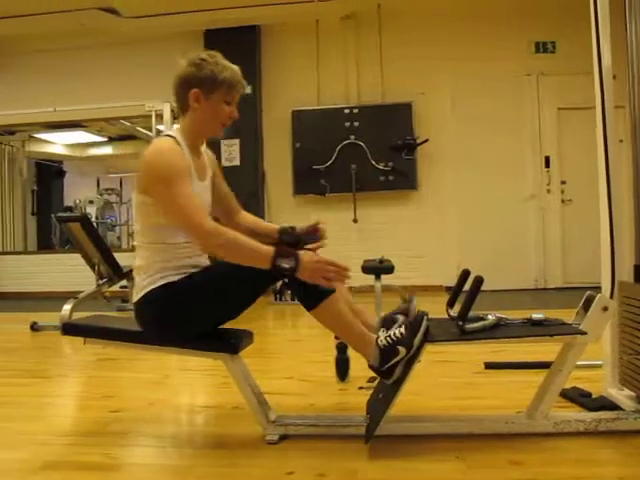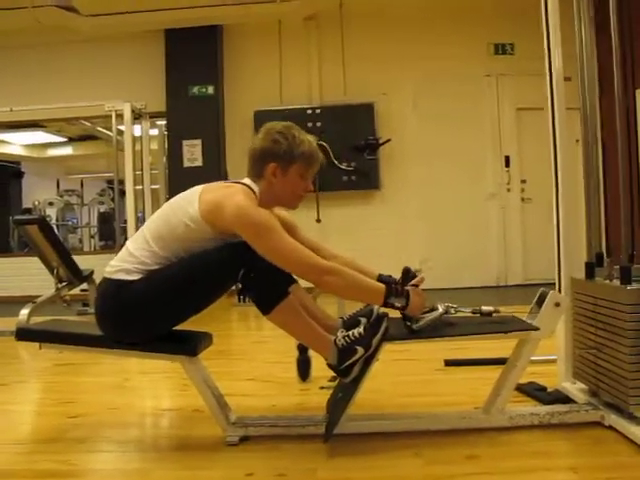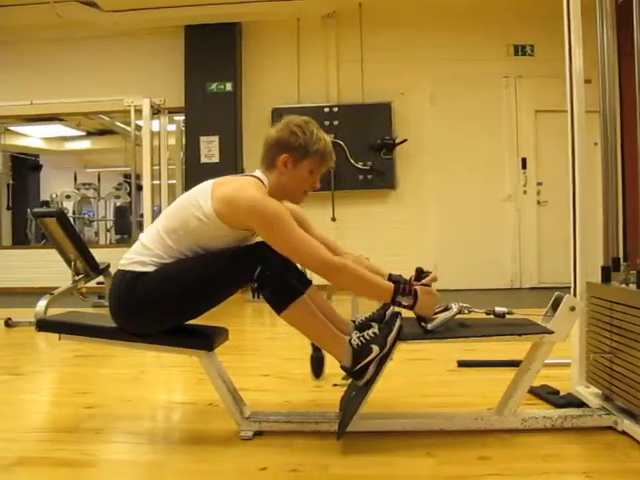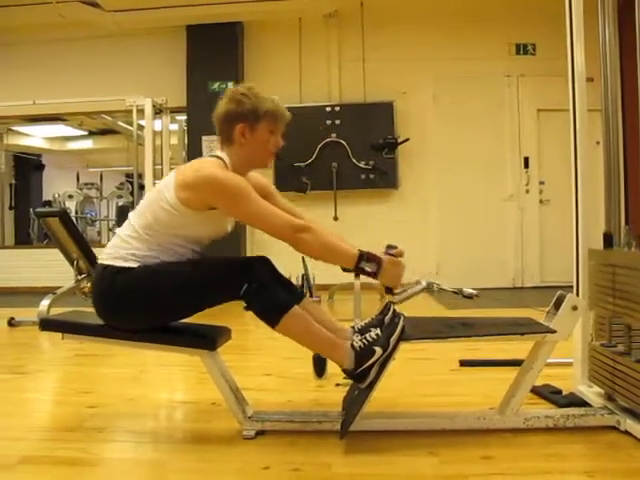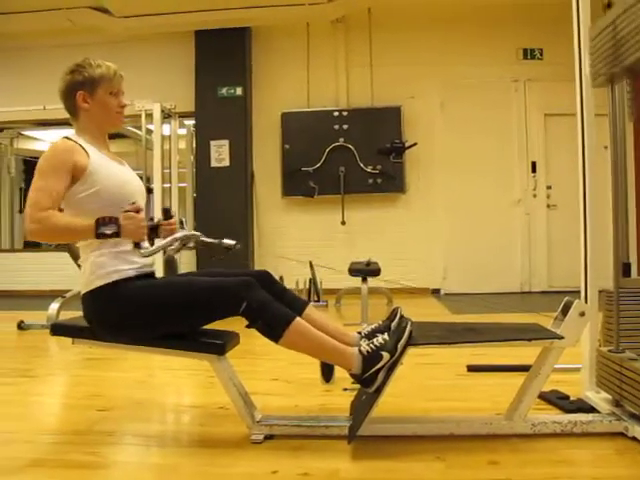
dt=1s
person 1, frame 1
left shoulder: (204, 157)
right shoulder: (165, 155)
left elbow: (235, 217)
right elbow: (207, 234)
left wrist: (288, 236)
right wrist: (288, 260)
left hip: (190, 289)
right hip: (163, 303)
left knee: (299, 252)
right knee: (293, 264)
left ankle: (373, 332)
right ankle: (376, 353)
person 1, frame 2
left shoulder: (265, 210)
right shoulder: (241, 206)
left elbow: (328, 258)
right elbow: (319, 274)
left wrist: (389, 283)
right wrist: (397, 297)
left hip: (142, 295)
right hip: (121, 303)
left knee: (262, 262)
right knee: (246, 261)
left ankle: (336, 331)
right ankle: (337, 352)
person 1, frame 3
left shoulder: (277, 204)
right shoulder: (252, 199)
left elbow: (340, 256)
right elbow: (329, 269)
left wrist: (400, 282)
right wrist: (405, 296)
left hip: (159, 285)
right hip: (135, 294)
left knee: (277, 263)
right knee: (264, 263)
left ankle: (349, 332)
right ankle: (351, 354)
person 1, frame 4
left shoulder: (249, 180)
right shoulder: (213, 177)
left elbow: (305, 224)
right elbow: (296, 233)
left wrist: (369, 259)
right wrist: (370, 265)
left hip: (144, 282)
right hip: (119, 289)
left knee: (260, 274)
right knee: (251, 277)
left ankle: (349, 339)
right ankle: (350, 358)
person 1, frame 5
left shoulder: (109, 157)
right shoulder: (66, 153)
right elbow: (38, 223)
left wrist: (152, 231)
right wrist: (110, 226)
left hip: (141, 285)
right hip: (113, 298)
left knee: (259, 281)
right knee: (243, 294)
left ankle: (357, 343)
right ankle: (357, 363)
